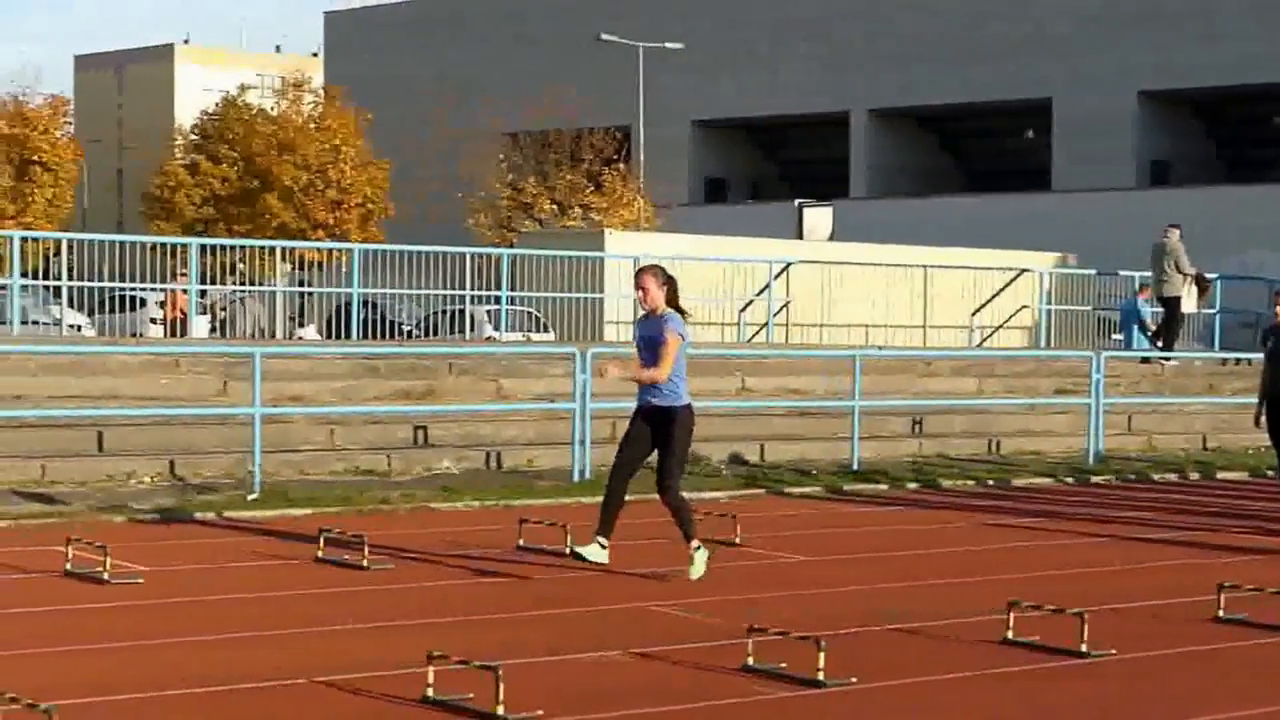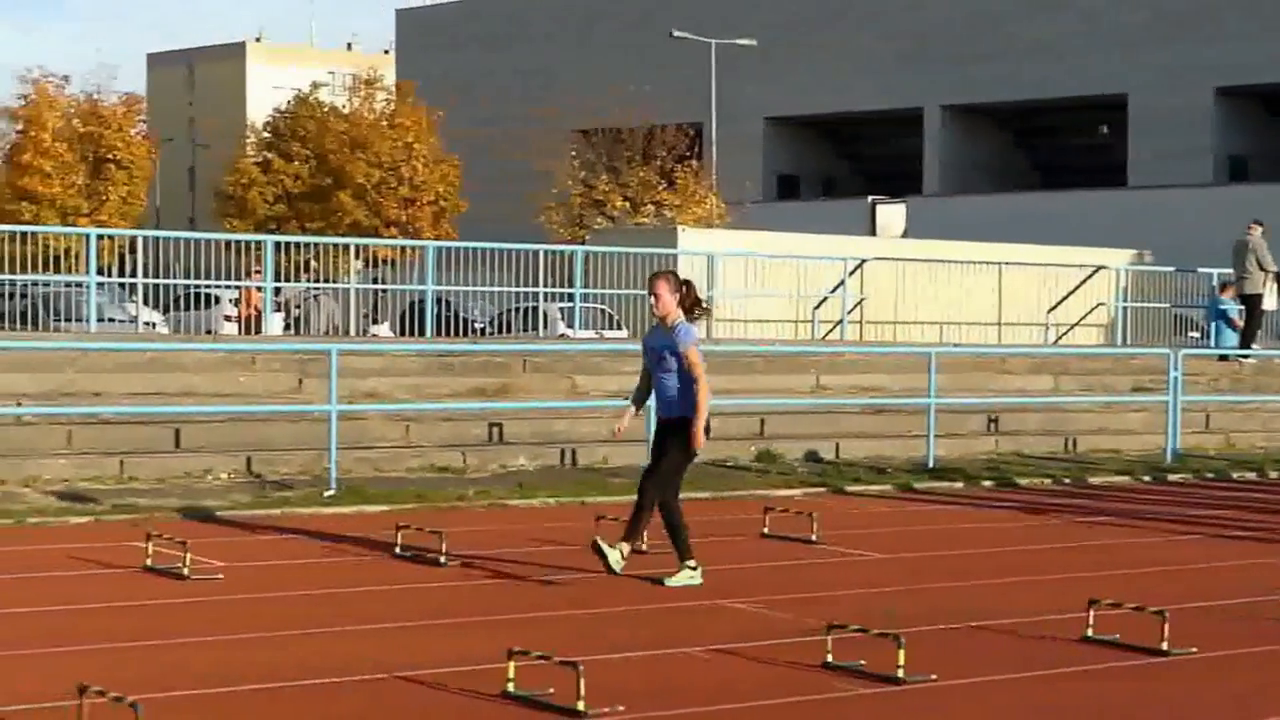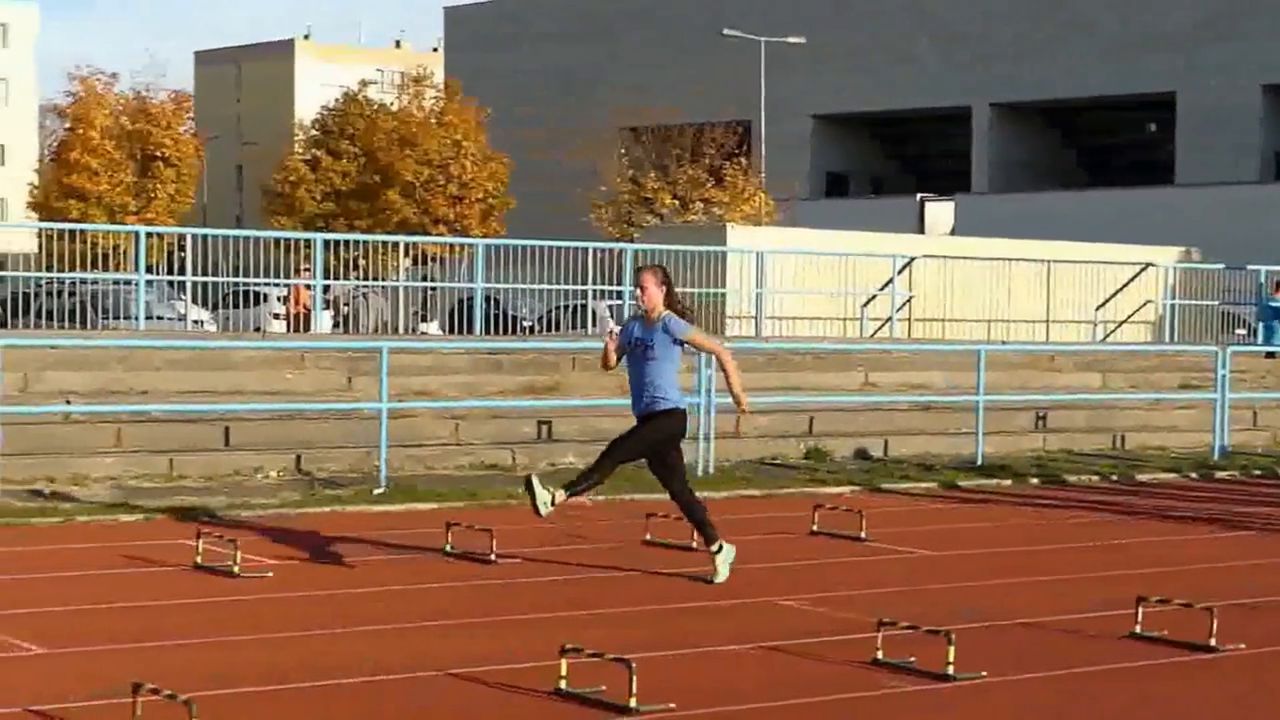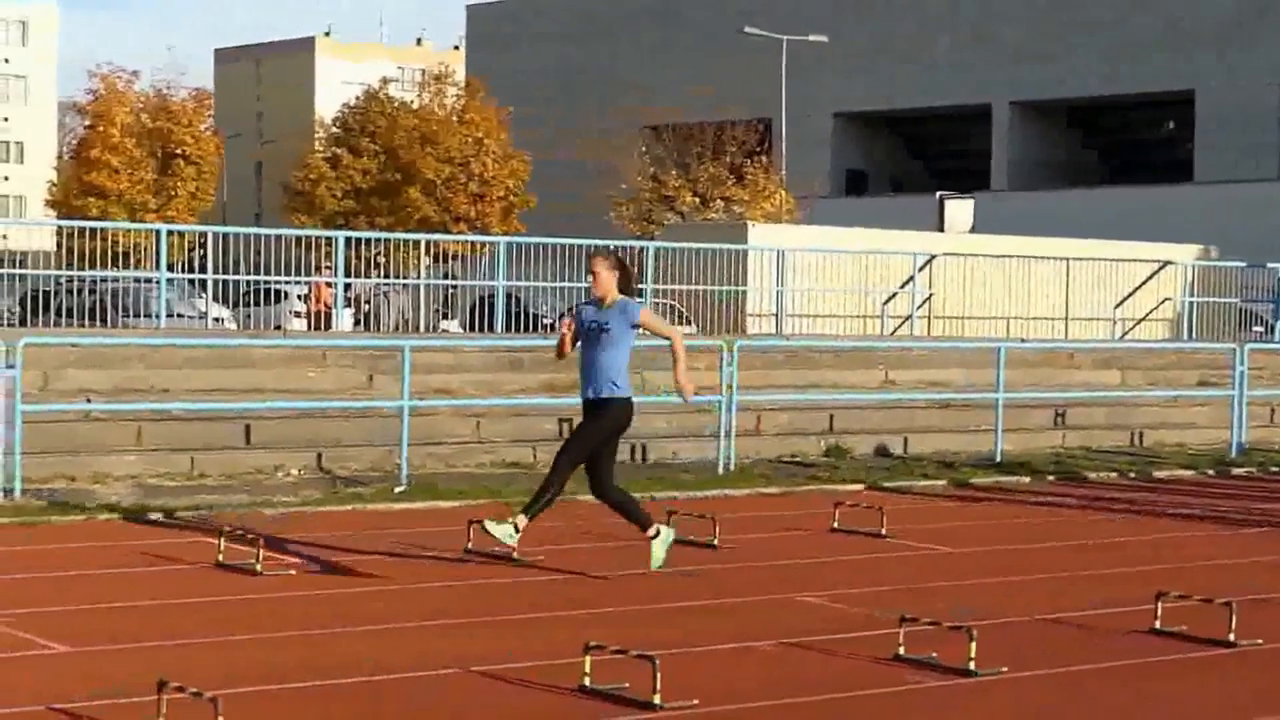
dt=0.4s
person 1, frame 1
left shoulder: (671, 325)
right shoulder: (642, 323)
left elbow: (661, 372)
left wrist: (622, 372)
left hip: (675, 413)
right hip: (646, 412)
left knee: (666, 487)
right knee: (619, 474)
left ankle: (695, 547)
right ankle: (601, 544)
person 1, frame 2
left shoulder: (682, 336)
right shoulder: (652, 335)
left elbow: (702, 384)
right elbow: (647, 381)
left wrist: (698, 430)
right wrist: (628, 414)
left hip: (687, 425)
right hip: (665, 424)
left knee: (651, 483)
right knee: (664, 497)
left ankle: (621, 550)
right ankle: (689, 566)
person 1, frame 3
left shoulder: (673, 326)
right shoulder: (631, 325)
left elbow: (721, 352)
right elbow: (609, 365)
left wrist: (735, 390)
right wrist: (609, 347)
left hip: (669, 416)
right hip: (648, 418)
left knee: (613, 454)
right knee: (678, 490)
left ankle: (554, 498)
right ankle: (720, 548)
person 1, frame 4
left shoulder: (630, 310)
right shoulder: (585, 310)
left elbow: (675, 337)
right elbow: (563, 353)
left wrist: (680, 375)
right wrist: (565, 336)
left hip: (615, 405)
right hip: (592, 404)
left knee: (566, 459)
right knee: (601, 485)
left ankle: (517, 526)
right ankle: (657, 532)
